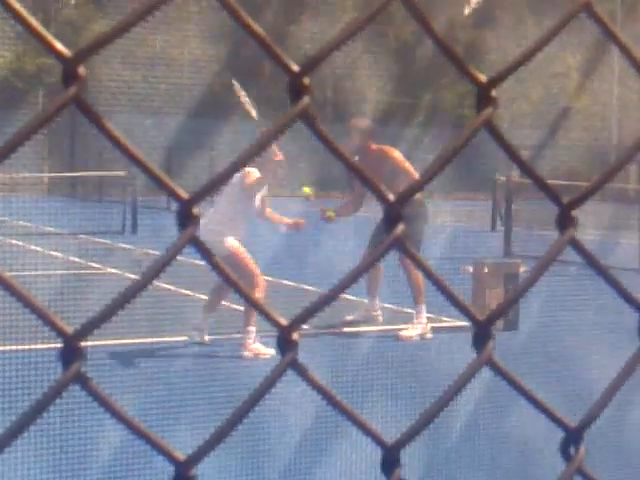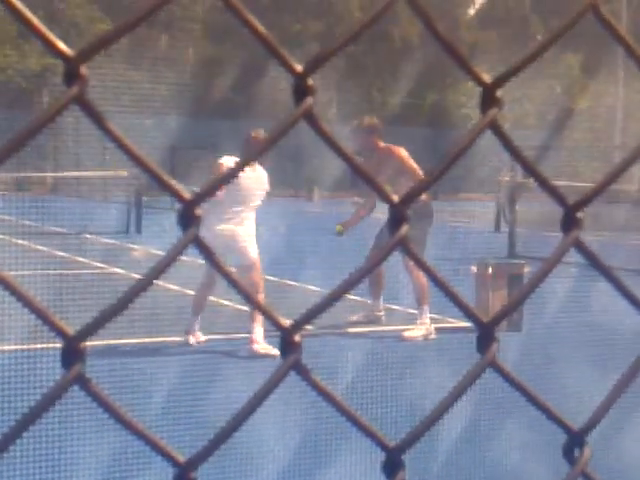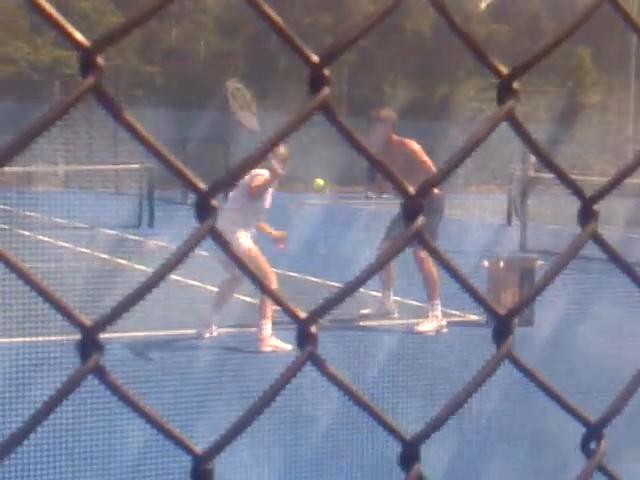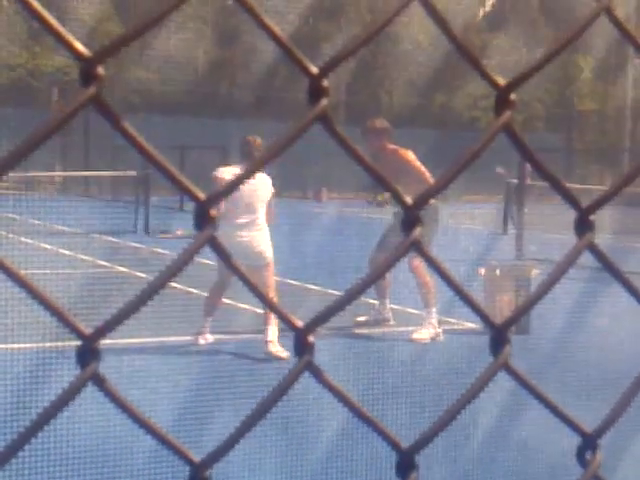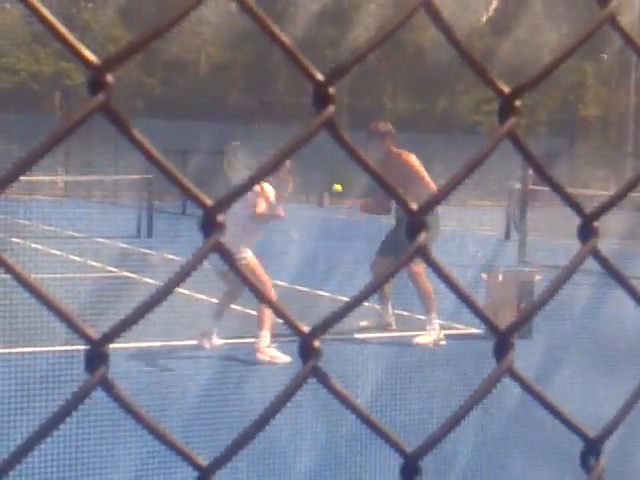
dt=0.5s
person 1, frame 1
left shoulder: (388, 155)
right shoulder: (360, 164)
left elbow: (416, 181)
right elbow: (355, 202)
left wrist: (396, 196)
right wrist: (333, 213)
left hip: (412, 209)
left knee: (407, 260)
left ankle: (421, 322)
right ankle: (373, 310)
person 1, frame 2
left shoulder: (394, 153)
right shoulder: (368, 164)
left elbow: (421, 180)
right elbow: (369, 203)
left wrist: (400, 194)
right wrist: (348, 223)
left hip: (417, 210)
left knee: (410, 262)
right knee: (373, 257)
left ankle: (425, 322)
right ankle: (376, 310)
person 1, frame 3
left shoulder: (407, 147)
right shoulder: (381, 153)
left elbow: (433, 175)
right elbow: (380, 187)
left wrist: (413, 189)
left hip: (428, 203)
left knee: (421, 254)
right knee: (384, 251)
left ankle: (436, 316)
right ankle: (387, 304)
person 1, frame 4
left shoulder: (402, 156)
right shoulder: (378, 163)
left elbow: (430, 184)
left wrist: (406, 196)
left hip: (423, 213)
right hip: (403, 215)
left knee: (415, 263)
right knee: (376, 260)
left ankle: (432, 323)
right ankle: (383, 311)
person 1, frame 5
left shoulder: (405, 159)
right shoulder: (383, 167)
left elbow: (432, 191)
right elbow: (382, 207)
left wrist: (405, 199)
right wrist: (361, 205)
left hip: (423, 218)
right hip: (404, 220)
left knee: (415, 269)
right knee: (378, 266)
left ankle: (434, 328)
right ankle: (386, 317)
person 2, frame 1
left shoulder: (256, 179)
right shoulder: (251, 172)
left elbow: (263, 211)
right elbow: (249, 187)
left wrist: (287, 222)
right wrist: (271, 165)
left hip: (211, 232)
right hip: (218, 235)
left knee: (227, 282)
right knee: (256, 283)
left ankle: (199, 327)
right ankle: (249, 343)
person 2, frame 2
left shoulder: (226, 163)
right shoulder: (264, 178)
left elbow: (215, 195)
left hip: (214, 234)
right hip: (242, 239)
left knee: (208, 282)
right knee: (257, 292)
left ankle: (192, 331)
right ankle: (258, 339)
person 2, frame 3
left shoulder: (258, 176)
right shoulder: (263, 174)
right elbow: (252, 192)
left wrist: (272, 233)
right wrist: (272, 180)
left hip: (221, 234)
right hip: (234, 236)
left knee: (235, 278)
right knee: (270, 283)
left ankle: (210, 326)
right ankle: (266, 337)
person 2, frame 4
left shoulder: (222, 174)
right shoulder: (266, 181)
left elbow: (219, 211)
left hip: (229, 240)
right hip: (258, 243)
left knee: (221, 285)
right knee: (269, 294)
left ankle: (204, 332)
right ankle: (272, 341)
person 2, frame 5
right shoulder: (264, 190)
right elbow: (258, 215)
right wrist: (273, 213)
right hip: (238, 249)
left knee: (236, 289)
right knee: (268, 295)
left ankle: (209, 335)
right ankle: (264, 347)
